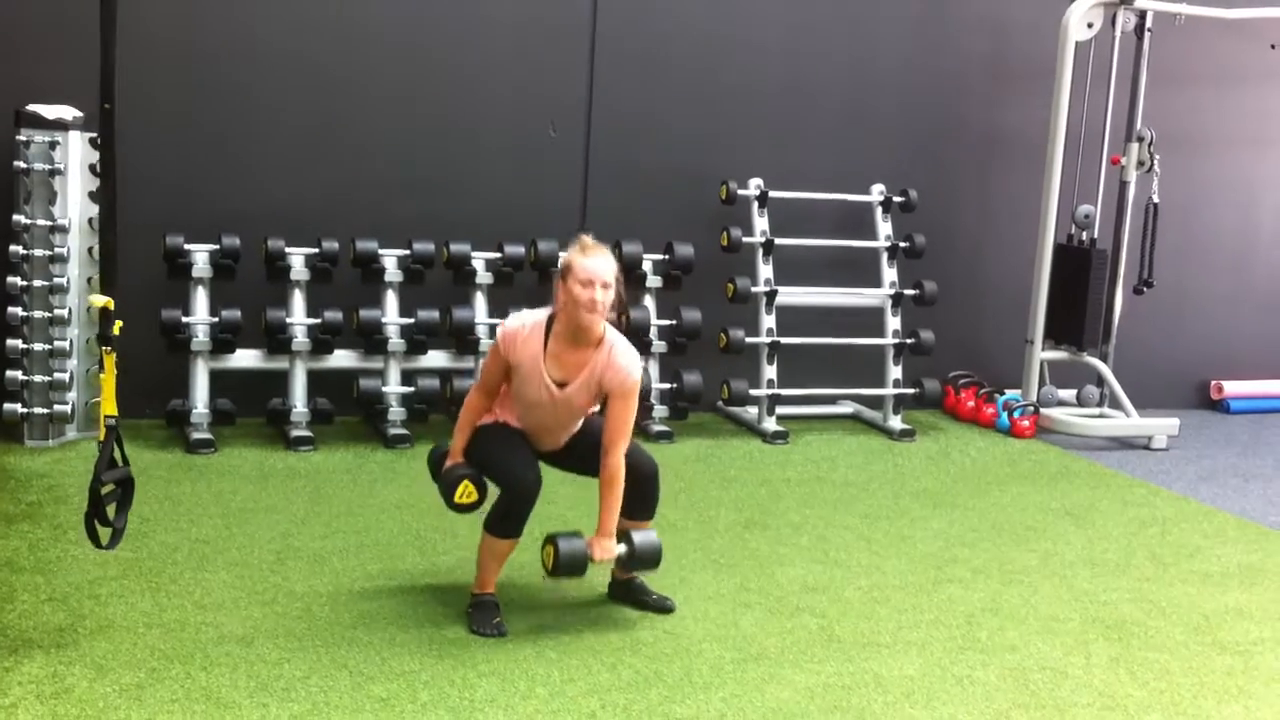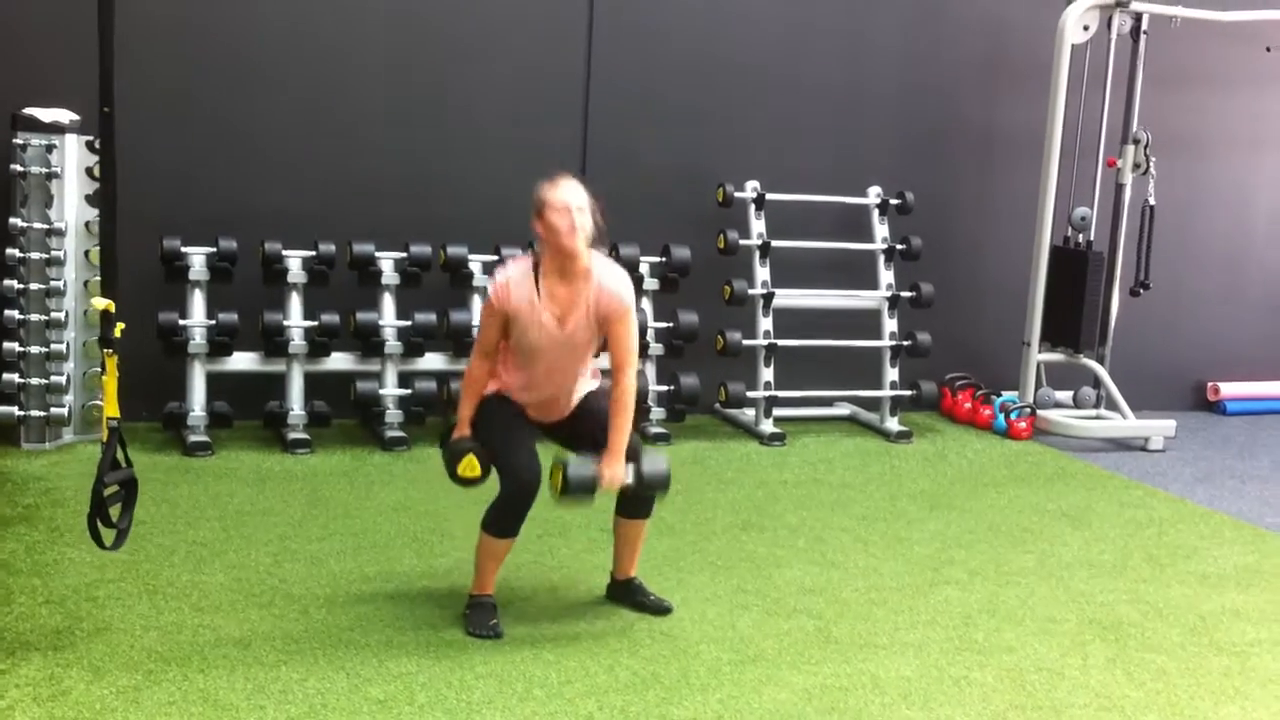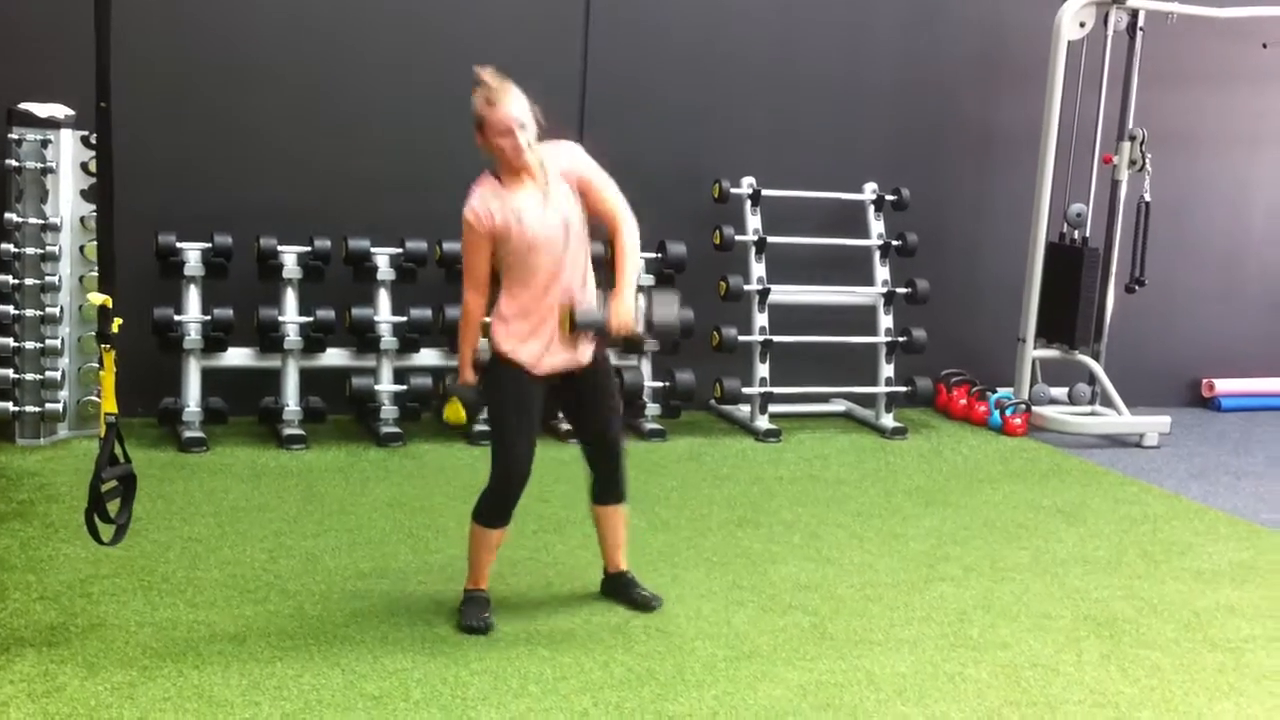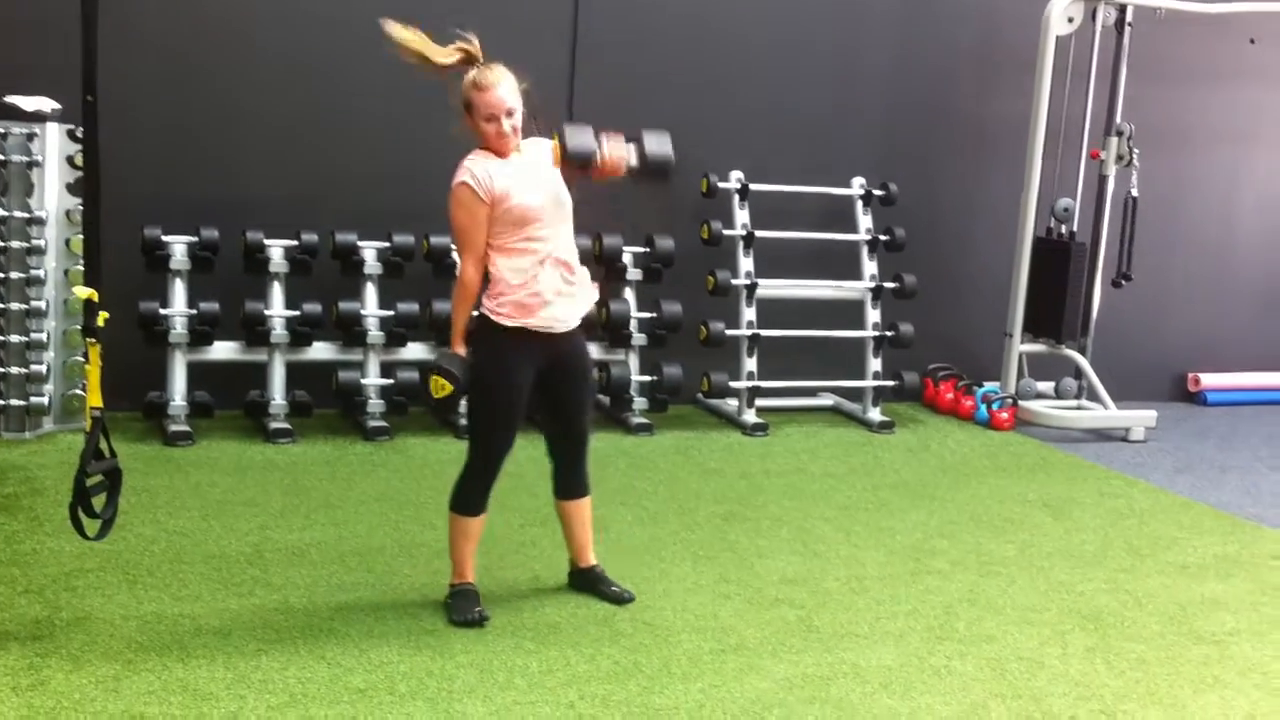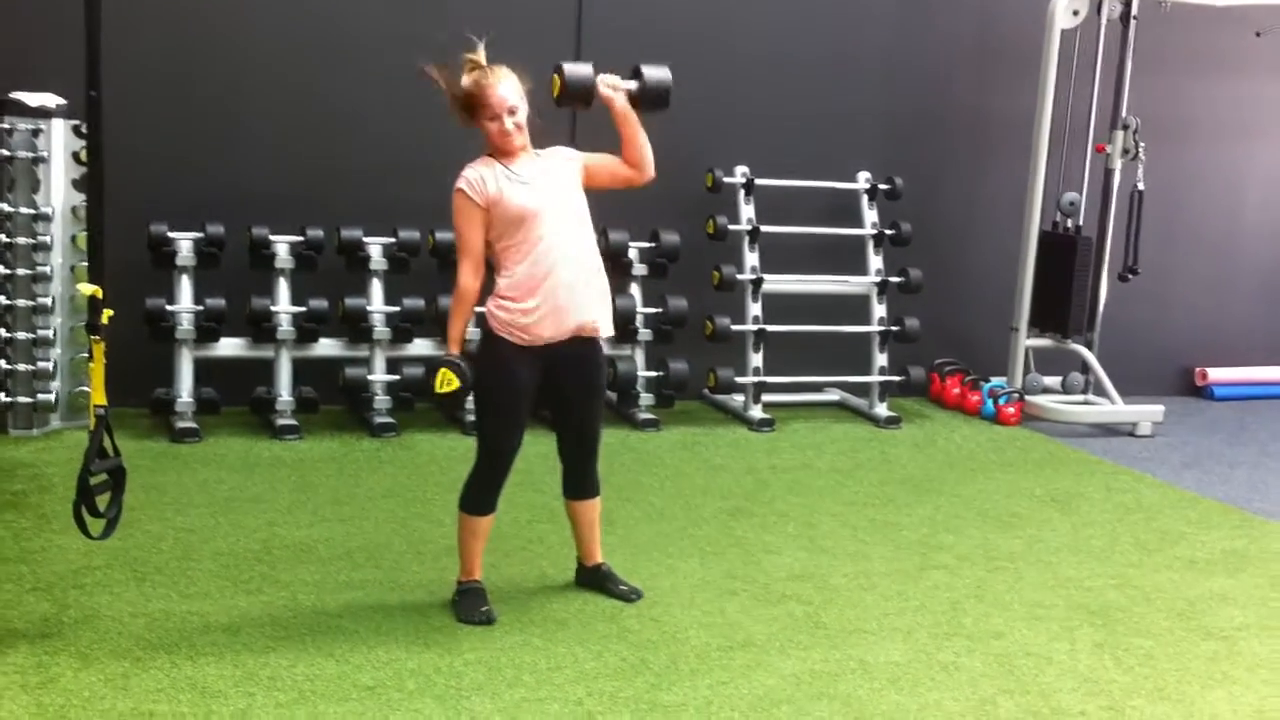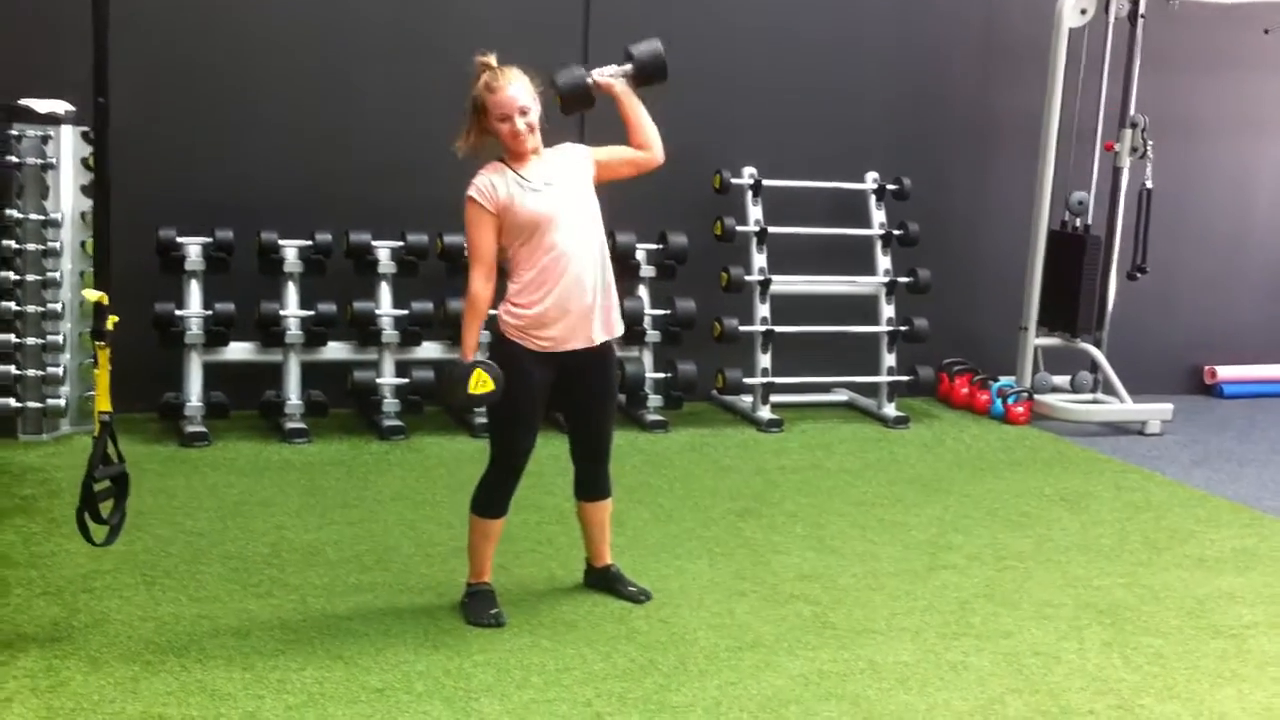
dt=0.2s
person 1, frame 1
left shoulder: (620, 359)
right shoulder: (518, 333)
left elbow: (613, 451)
right elbow: (482, 394)
left wrist: (606, 534)
right wrist: (456, 453)
left hip: (568, 430)
right hip: (503, 429)
left knee: (642, 472)
right knee: (522, 484)
left ankle: (625, 580)
right ankle: (483, 596)
person 1, frame 2
left shoulder: (611, 284)
right shoulder: (509, 282)
left elbow: (625, 374)
right elbow: (482, 359)
left wrist: (615, 453)
right wrist: (463, 425)
left hip: (575, 397)
right hip: (511, 399)
right knee: (521, 483)
left ankle: (624, 580)
right ankle: (480, 598)
person 1, frame 3
left shoulder: (564, 160)
right shoulder: (484, 205)
left elbow: (621, 223)
right elbow: (476, 294)
left wrist: (624, 294)
right wrist: (466, 368)
left hip: (583, 348)
right hip: (519, 357)
left knee: (609, 457)
right knee: (511, 473)
left ankle: (617, 574)
right ankle: (475, 593)
person 1, frame 4
left shoulder: (540, 150)
right shoulder: (475, 174)
left elbow: (605, 169)
right elbow: (470, 267)
left wrist: (614, 155)
right wrist: (457, 340)
left hip: (567, 328)
right hip: (510, 334)
left knee: (573, 452)
right knee: (486, 459)
left ankle: (585, 568)
right ankle: (463, 584)
person 1, frame 5
left shoulder: (560, 162)
right shoulder: (476, 180)
left elbow: (640, 171)
right elbow: (468, 272)
left wrist: (617, 102)
right wrist: (453, 348)
left hip: (581, 336)
right hip: (514, 342)
left knee: (583, 455)
right knee: (494, 463)
left ankle: (592, 566)
right ankle: (469, 584)
person 1, frame 6
left shoulder: (572, 158)
right shoulder: (488, 187)
left elbow: (649, 155)
right elbow: (480, 279)
left wrist: (621, 92)
right wrist: (468, 356)
left hip: (592, 339)
right hip: (525, 346)
left knee: (594, 456)
right knee: (507, 465)
left ankle: (601, 566)
right ankle: (478, 586)
